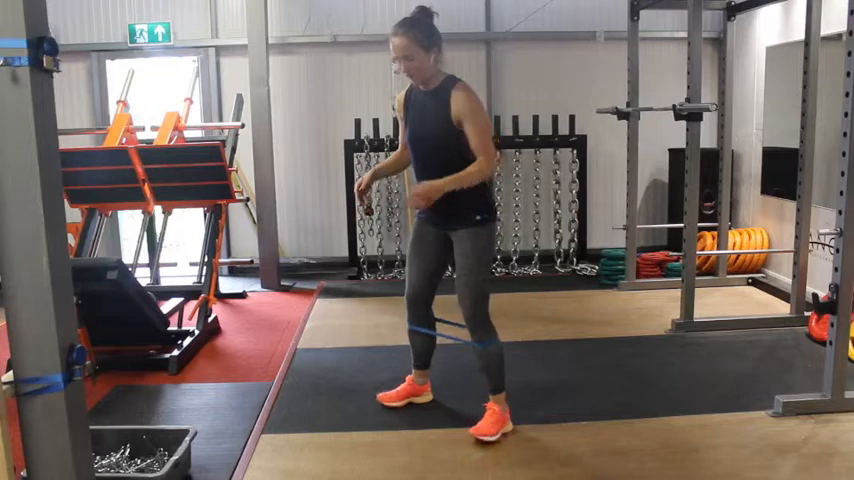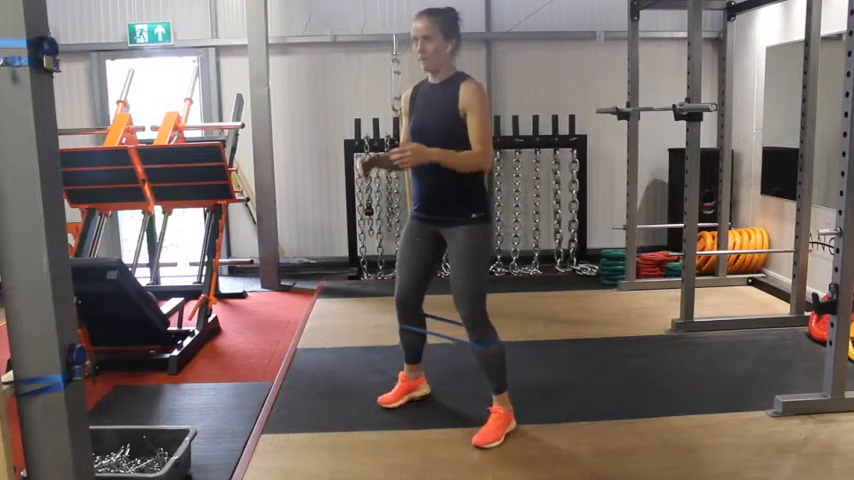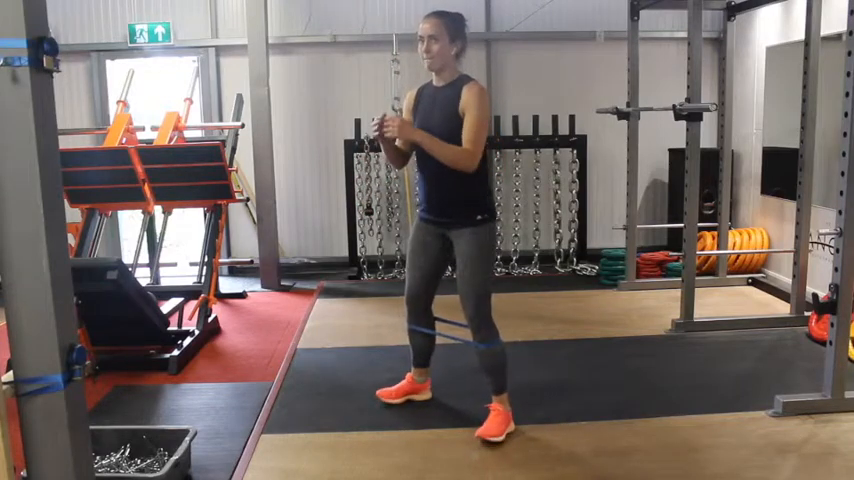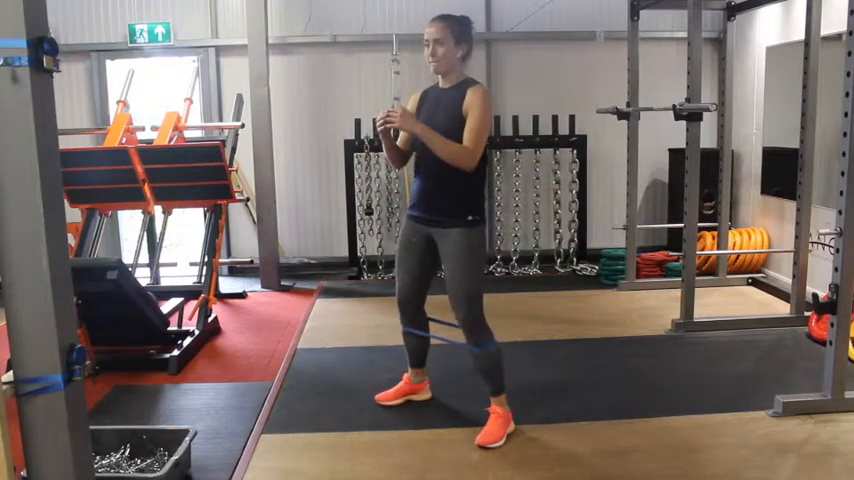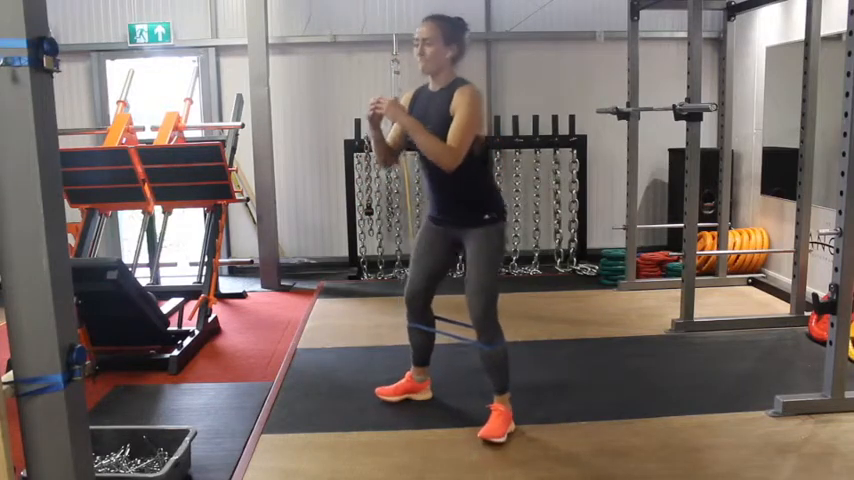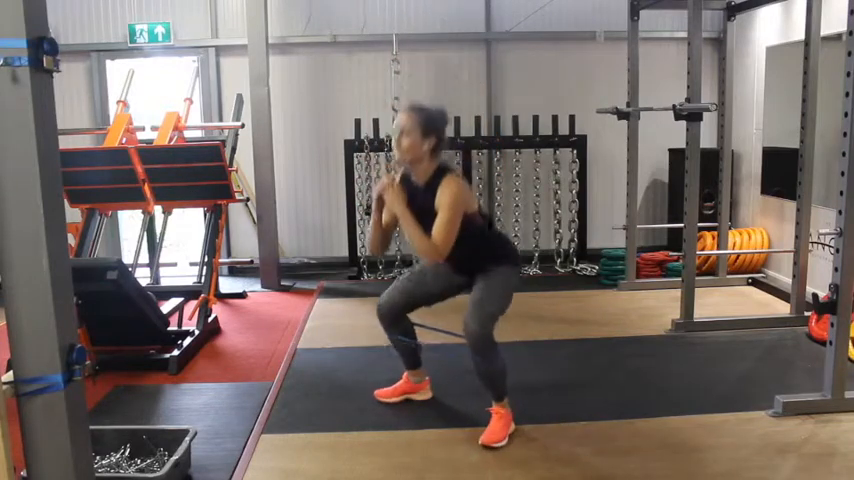
dt=0.4s
person 1, frame 1
left shoulder: (460, 97)
right shoulder: (405, 100)
left elbow: (488, 161)
left wrist: (441, 186)
right wrist: (375, 173)
left hip: (472, 219)
right hip: (430, 219)
left knee: (473, 311)
right knee: (416, 298)
left ankle: (499, 409)
right ankle: (419, 382)
person 1, frame 2
left shoulder: (469, 91)
right shoulder: (412, 95)
left elbow: (483, 158)
left wrist: (431, 154)
right wrist: (380, 160)
left hip: (466, 218)
right hip: (423, 216)
left knee: (471, 311)
right knee: (405, 297)
left ankle: (502, 407)
right ankle: (413, 378)
person 1, frame 3
left shoulder: (471, 93)
right shoulder: (415, 96)
left elbow: (469, 159)
right elbow: (401, 160)
left wrist: (415, 134)
right wrist: (387, 139)
left hip: (471, 221)
right hip: (429, 218)
left knee: (476, 312)
right knee: (415, 298)
left ankle: (501, 408)
right ankle: (418, 380)
person 1, frame 4
left shoulder: (476, 95)
right shoulder: (420, 98)
left elbow: (468, 158)
right elbow: (400, 161)
left wrist: (417, 128)
right wrist: (388, 135)
left hip: (460, 222)
right hip: (418, 218)
left knee: (468, 315)
right knee: (407, 300)
left ankle: (500, 409)
right ankle: (416, 380)
person 1, frame 5
left shoulder: (466, 95)
right shoulder: (414, 97)
left elbow: (450, 158)
right elbow: (387, 159)
left wrist: (404, 120)
right wrist: (376, 126)
left hip: (481, 220)
right hip: (440, 219)
left knee: (481, 313)
right knee: (415, 296)
left ankle: (502, 407)
right ankle: (419, 379)
person 1, frame 6
left shoulder: (450, 187)
right shoulder: (402, 183)
left elbow: (433, 255)
right elbow: (376, 248)
left wrist: (399, 207)
right wrist: (379, 206)
left hip: (496, 265)
right hip: (454, 266)
left knee: (475, 329)
right knee: (387, 308)
left ankle: (502, 410)
right ankle: (416, 380)
